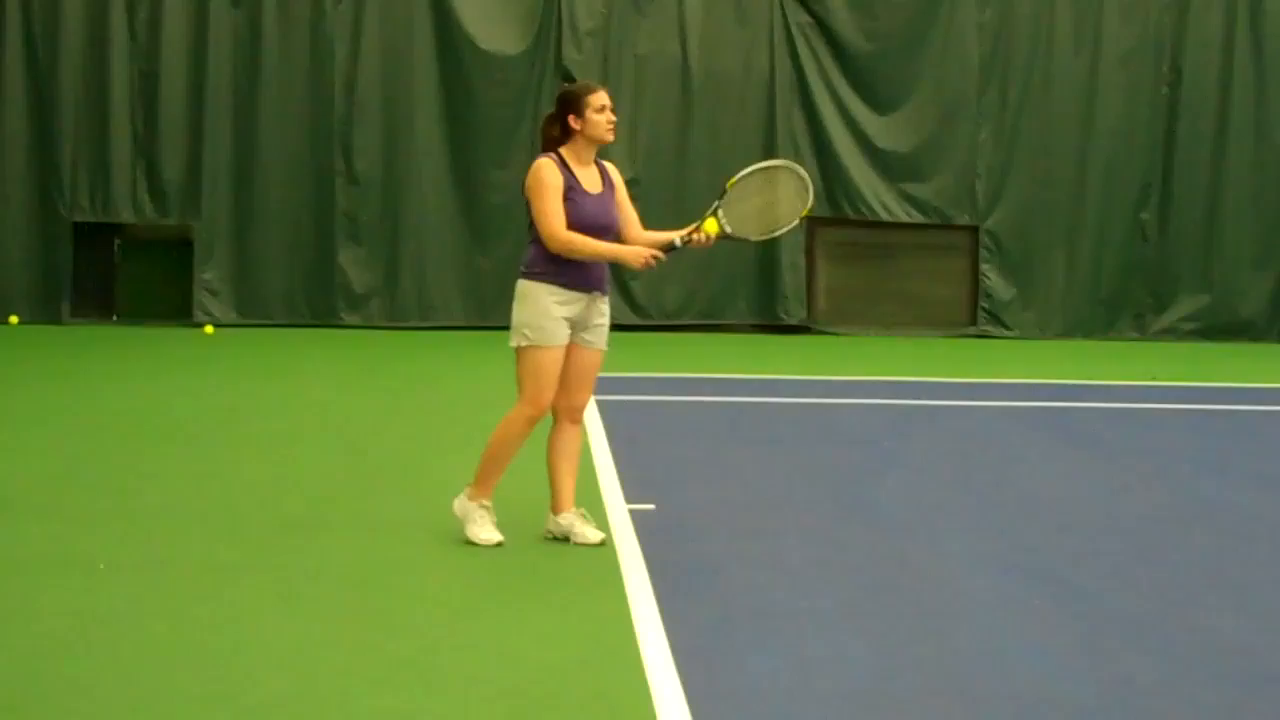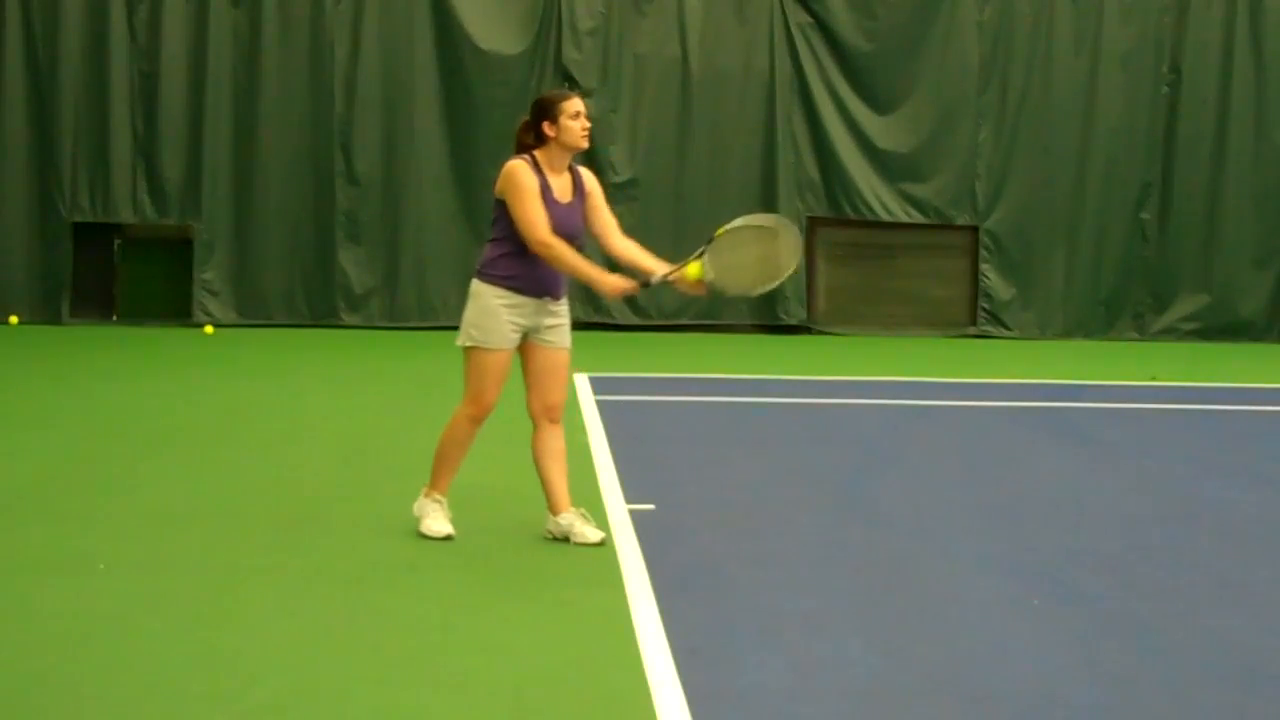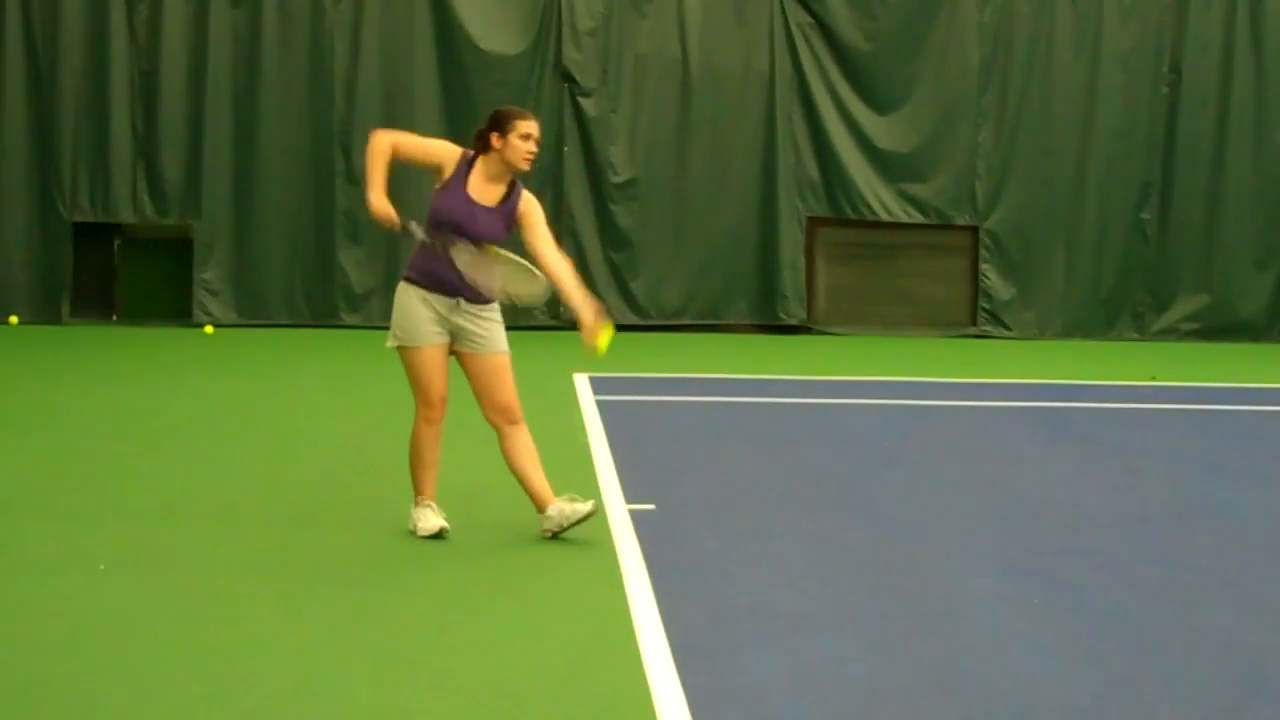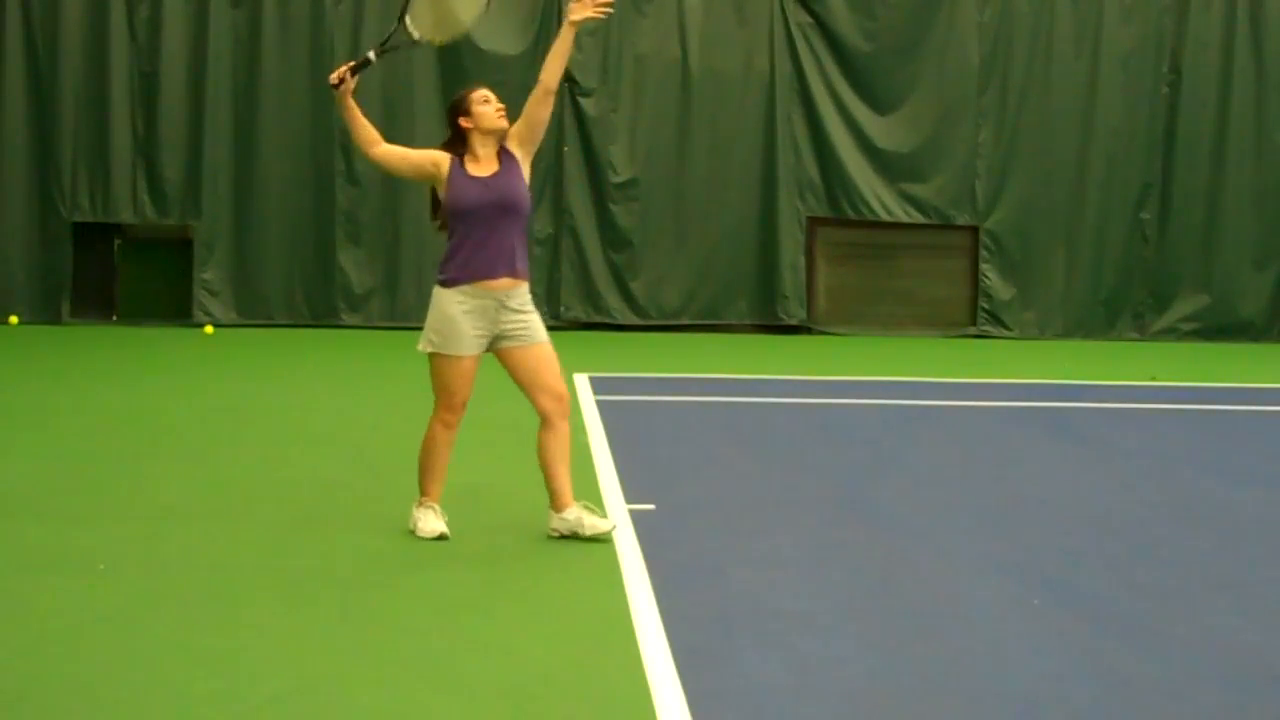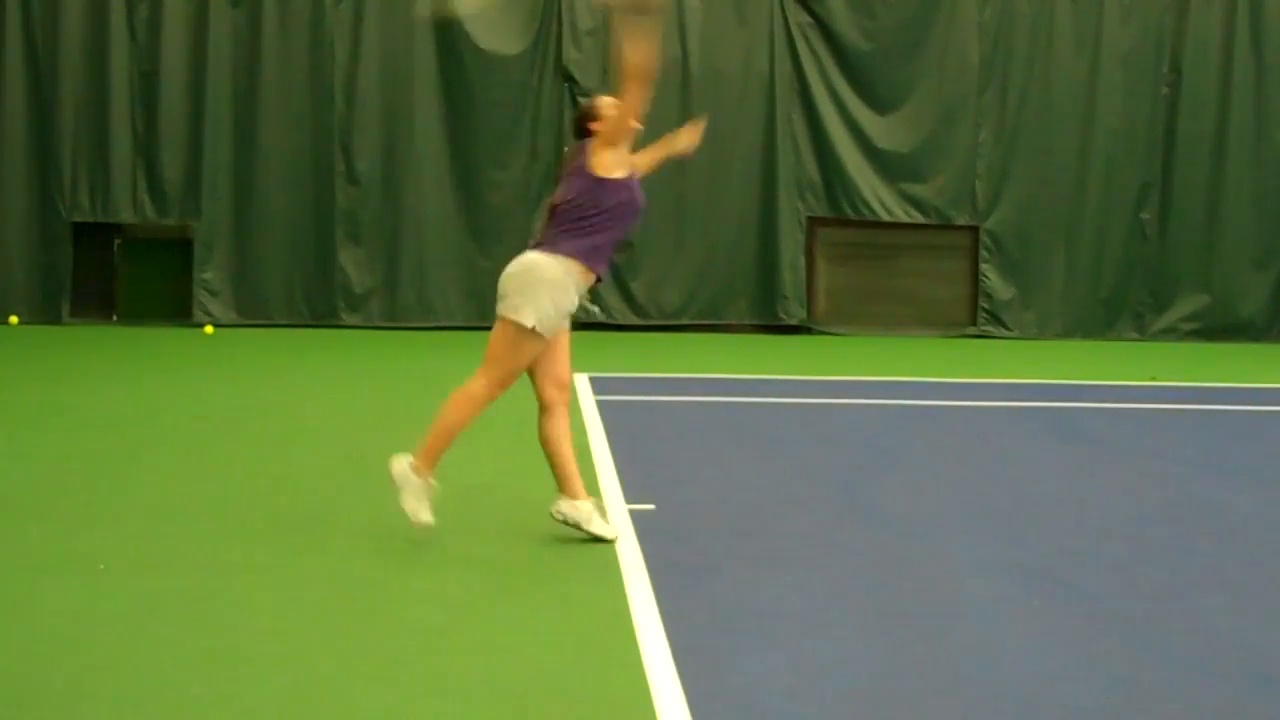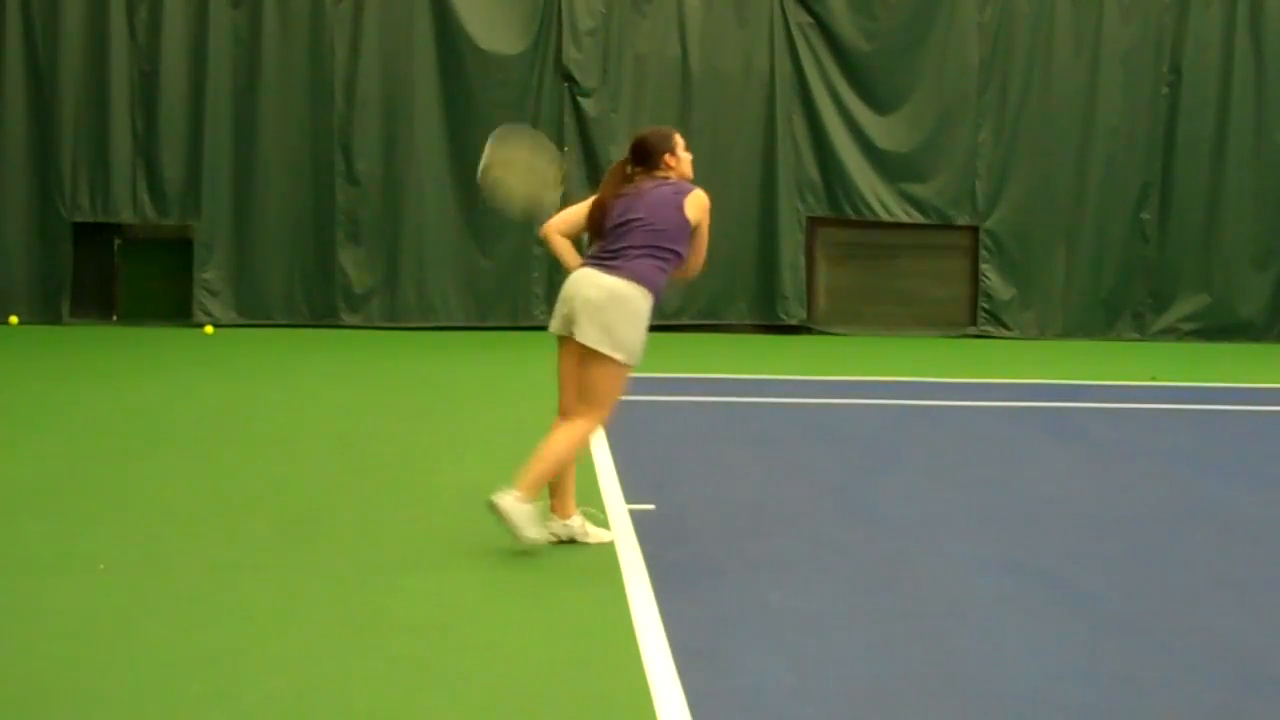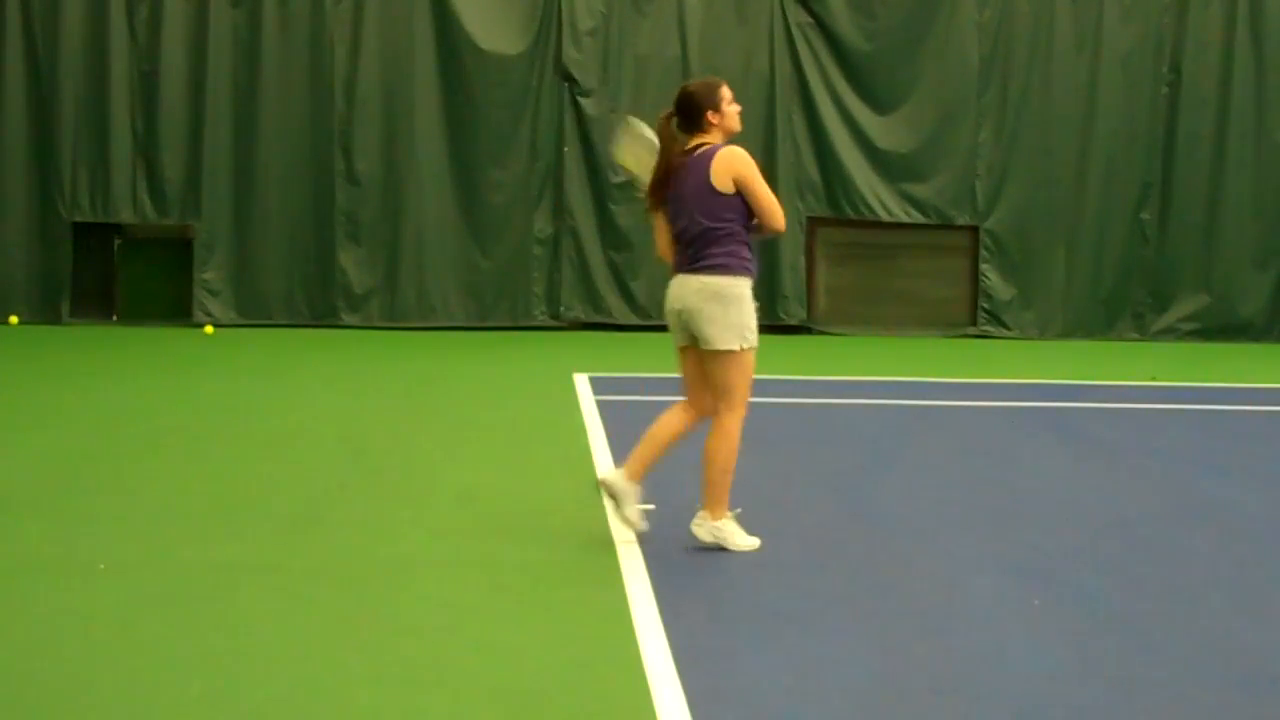
dt=0.5s
person 1, frame 1
left shoulder: (609, 173)
right shoulder: (546, 169)
left elbow: (635, 235)
right elbow: (556, 238)
left wrist: (685, 234)
right wrist: (620, 254)
left hip: (593, 302)
right hip: (546, 297)
left knee: (572, 411)
right knee: (534, 407)
left ankle: (562, 513)
right ankle: (475, 501)
person 1, frame 2
left shoulder: (584, 180)
right shoulder: (519, 171)
left elbow: (616, 241)
right elbow: (540, 241)
left wrist: (669, 272)
right wrist: (599, 280)
left hip: (551, 306)
right hip: (500, 299)
left knee: (550, 412)
right knee: (478, 407)
left ankle: (561, 514)
right ankle: (433, 499)
person 1, frame 3
left shoulder: (523, 203)
right shoulder: (454, 162)
left elbow: (551, 257)
right elbow: (385, 139)
left wrist: (583, 307)
right wrist: (375, 192)
left hip: (478, 311)
right hip: (421, 300)
left knee: (508, 413)
right knee: (431, 407)
left ankle: (550, 508)
right ankle: (425, 505)
person 1, frame 4
left shoulder: (517, 153)
right shoulder: (443, 166)
left elbow: (547, 90)
right elbow: (374, 148)
right wrist: (345, 97)
left hip: (516, 305)
right hip: (460, 304)
left knee: (555, 403)
right knee: (449, 413)
left ankle: (565, 510)
right ankle: (427, 505)
person 1, frame 5
left shoulder: (611, 165)
right shoulder: (605, 152)
left elbow: (623, 178)
right elbow: (637, 83)
left wrist: (670, 147)
left hip: (554, 292)
right hip: (544, 281)
left knee: (555, 400)
right knee: (491, 383)
left ankle: (575, 502)
right ankle: (418, 467)
person 1, frame 6
left shoulder: (617, 195)
right shoulder: (695, 198)
left elbow: (552, 230)
right elbow: (690, 267)
left hip: (581, 288)
right hip: (623, 301)
left knee: (573, 412)
right knee: (589, 417)
left ankle: (562, 515)
right ankle: (521, 497)
person 1, frame 7
left shoulder: (674, 168)
right shoulder: (732, 158)
left elbow: (665, 245)
right elbow: (775, 221)
left hip: (684, 292)
right hip: (723, 292)
left knee: (697, 404)
right knee: (731, 411)
left ankle: (629, 475)
right ankle: (714, 518)
